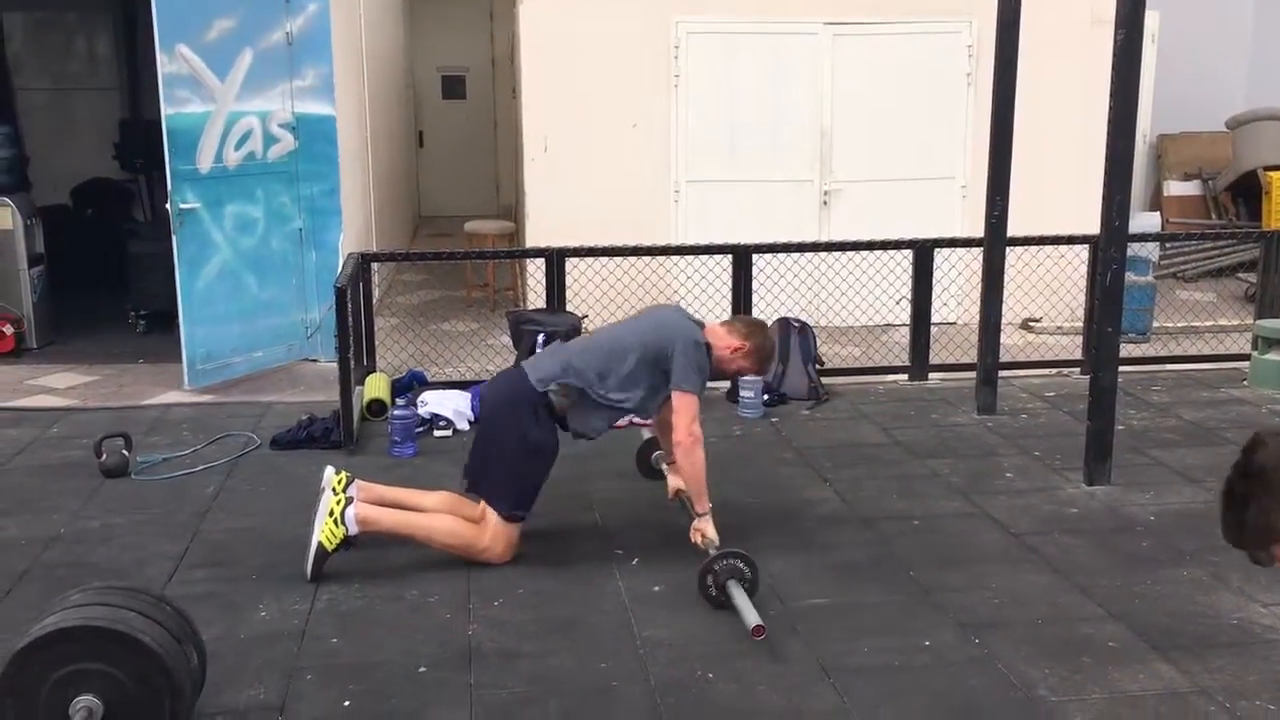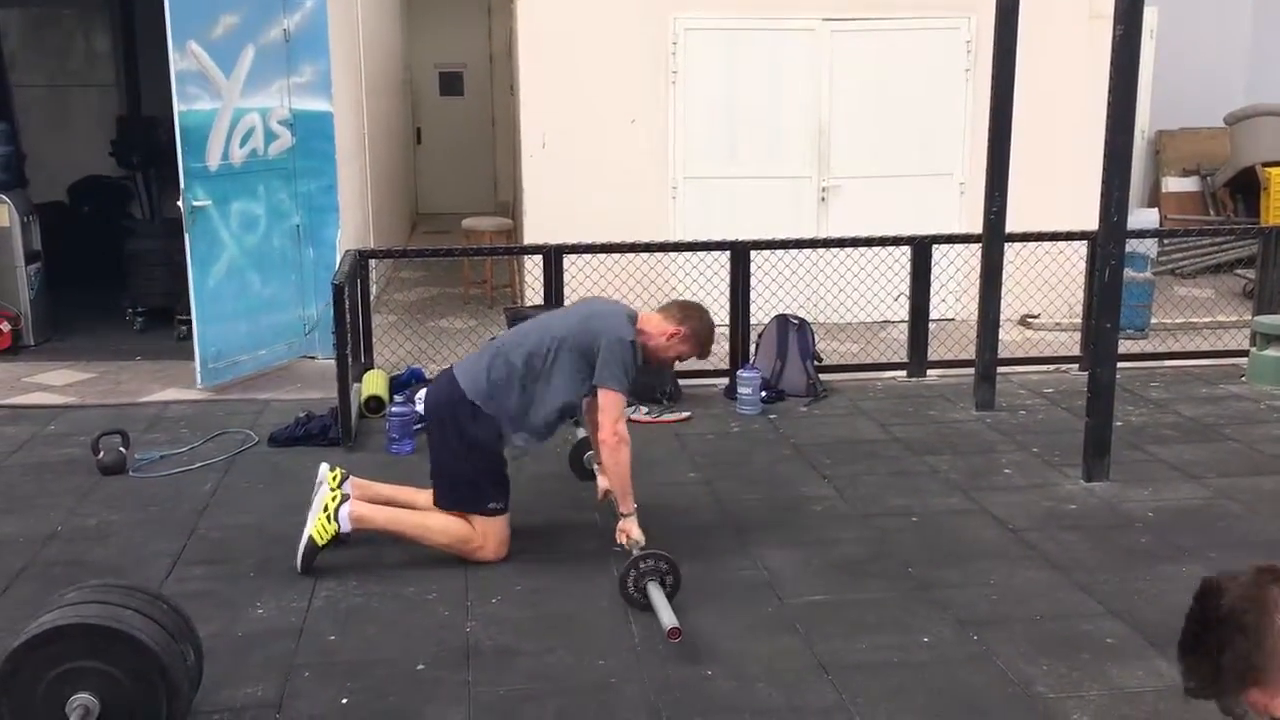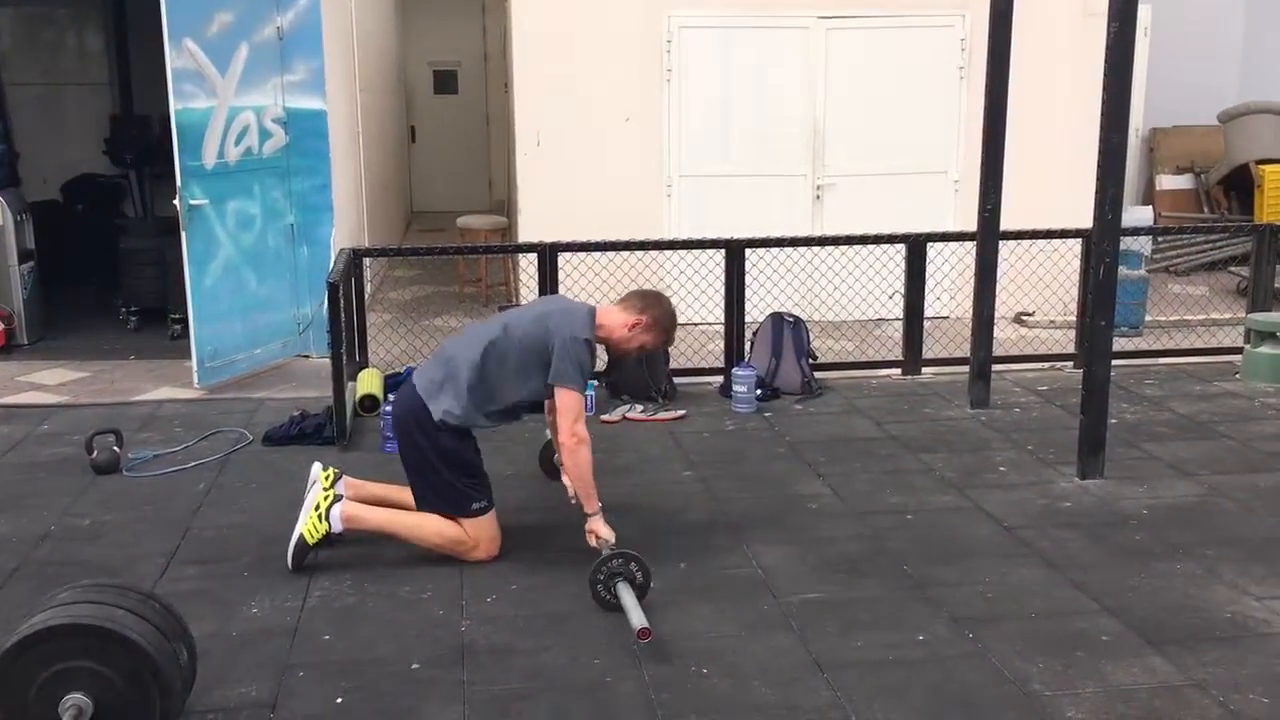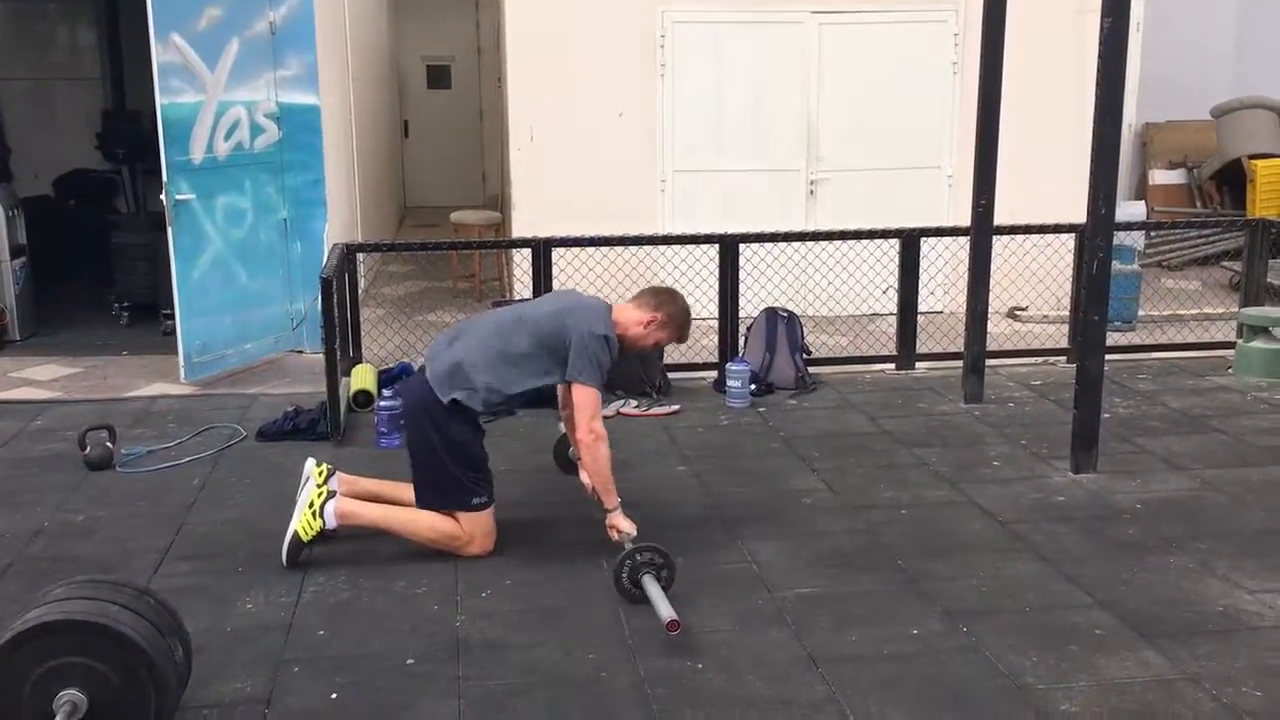
dt=0.4s
person 1, frame 1
left shoulder: (678, 326)
right shoulder: (693, 345)
left elbow: (661, 406)
right elbow: (687, 435)
left wrist: (671, 469)
right wrist: (703, 513)
left hip: (517, 390)
right hip: (530, 404)
left knee: (480, 512)
right knee: (493, 544)
left ankle: (353, 490)
right ankle: (356, 516)
person 1, frame 2
left shoulder: (612, 319)
right shoulder: (621, 340)
left elbow: (592, 400)
right elbow: (614, 434)
left wrist: (601, 468)
right wrist: (628, 513)
left hip: (459, 391)
right hip: (467, 405)
left knee: (459, 508)
right knee: (487, 544)
left ankle: (346, 487)
right ankle: (350, 513)
person 1, frame 3
left shoulder: (571, 316)
right shoulder: (575, 336)
left elbow: (554, 404)
right elbow: (573, 435)
left wrist: (564, 468)
right wrist: (594, 515)
left hip: (426, 398)
right hip: (434, 411)
left knee: (449, 506)
right knee: (480, 543)
left ankle: (339, 487)
right ankle: (340, 513)
person 1, frame 4
left shoulder: (586, 312)
right shoulder: (595, 333)
left elbow: (568, 399)
right elbow: (590, 431)
left wrist: (582, 462)
right wrist: (613, 509)
left hip: (435, 387)
right hip: (446, 400)
left knee: (447, 502)
right knee: (474, 538)
left ankle: (332, 483)
right ankle: (334, 509)
